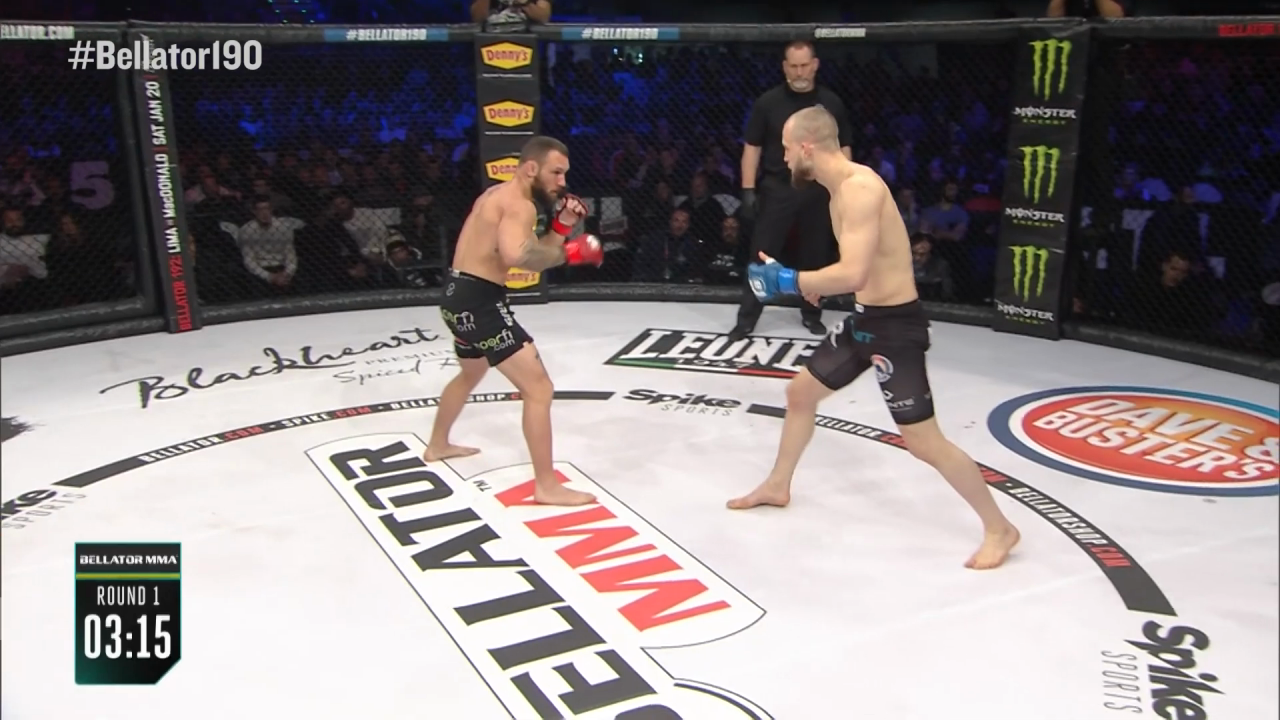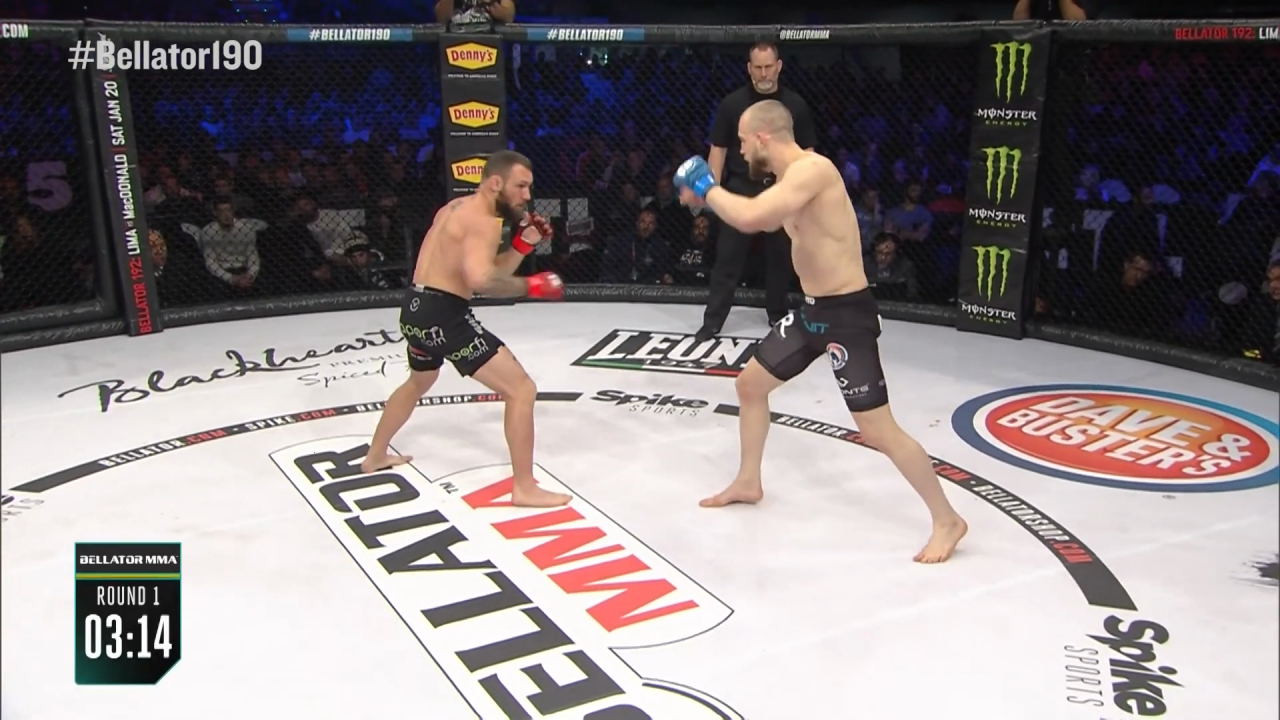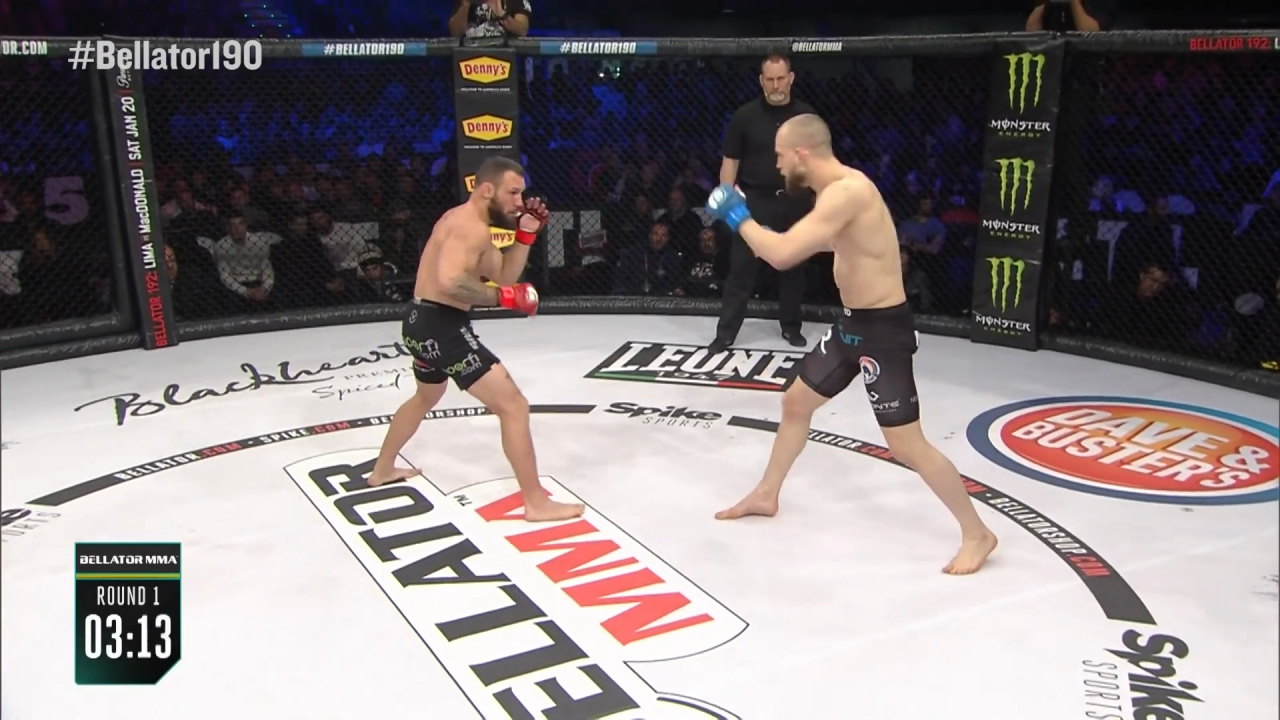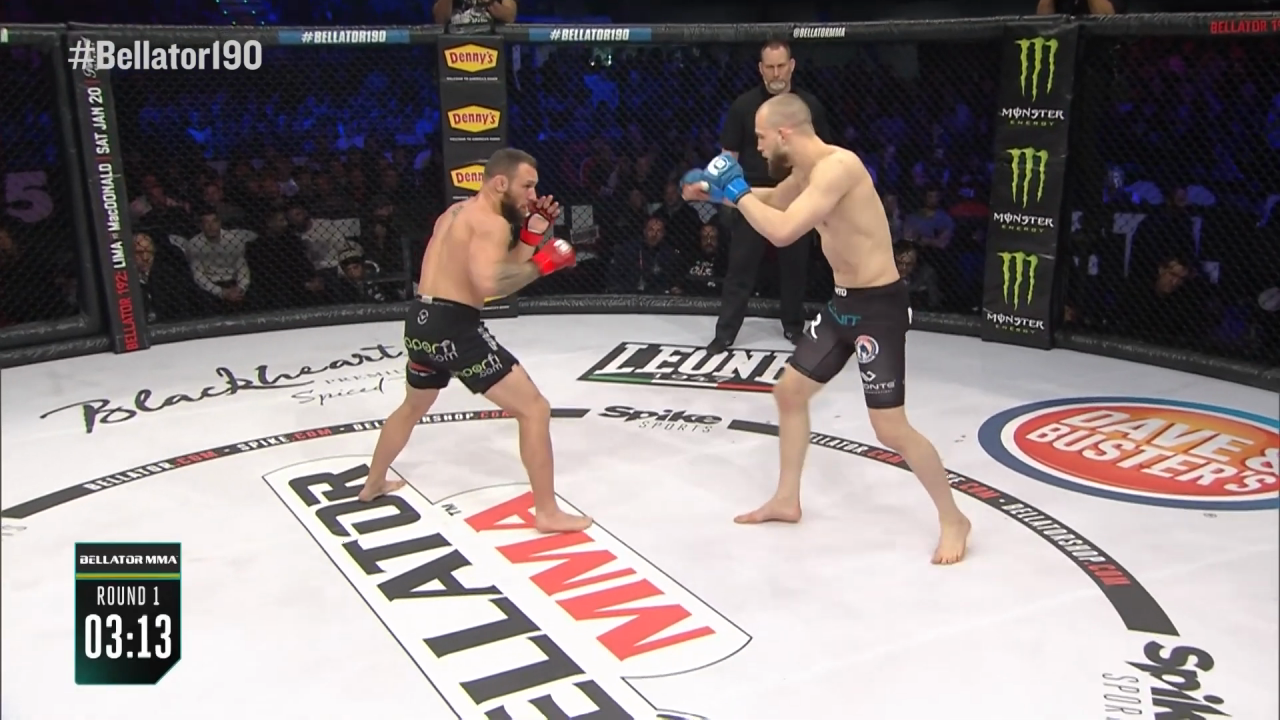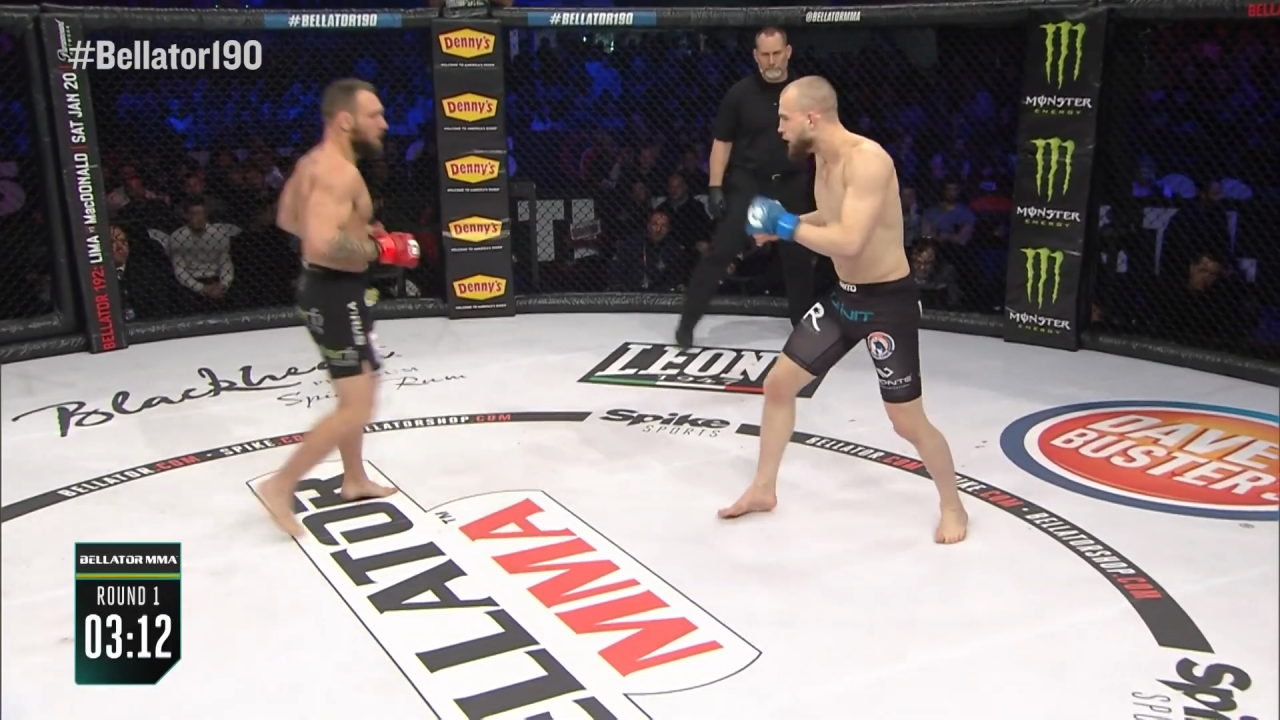
dt=0.7s
person 1, frame 1
left shoulder: (860, 188)
right shoulder: (843, 186)
left elbow: (853, 275)
left wrist: (790, 281)
right wrist: (814, 280)
left hip: (897, 326)
right hip: (864, 320)
left knee: (925, 443)
right knee: (800, 393)
left ankle: (999, 529)
right ankle: (776, 486)
person 1, frame 2
left shoulder: (813, 169)
right shoulder: (791, 177)
left elbow: (752, 216)
right elbow: (759, 219)
left wrist: (709, 188)
right wrist: (707, 193)
left hip: (848, 315)
right hip: (813, 310)
left knee: (878, 431)
right knee: (750, 384)
left ankle: (947, 521)
right ankle: (747, 484)
person 1, frame 3
left shoulder: (847, 192)
right shoulder: (836, 187)
left elbow: (782, 254)
left wrist: (739, 217)
right wrist: (781, 239)
left hip: (884, 329)
right hip: (852, 323)
left knee: (907, 446)
right knee: (795, 404)
left ankle: (977, 535)
right ankle: (765, 496)
person 1, frame 4
left shoulder: (838, 167)
right shoulder: (808, 170)
left elbow: (782, 232)
right elbow: (774, 198)
left wrist: (735, 190)
right wrist: (721, 192)
left hip: (879, 307)
right hip: (842, 302)
left knee: (891, 430)
right knee: (791, 395)
left ankle: (953, 521)
right ankle: (786, 501)
person 1, frame 5
left shoulder: (869, 159)
right shoulder: (825, 158)
left elbow: (848, 241)
left wrist: (787, 226)
right wrist: (778, 223)
left hip: (888, 301)
right hip: (843, 297)
left knee: (908, 423)
right knee: (778, 384)
left ankle: (952, 506)
right ankle: (762, 489)
person 2, frame 1
left shoulder: (501, 195)
right shoulder: (518, 204)
left elbow: (530, 253)
right elbow: (516, 256)
left wrist: (562, 227)
right wrist: (573, 252)
left hip: (461, 296)
right hip: (479, 300)
left knee: (470, 373)
right knee: (539, 389)
left ankle: (438, 445)
right ankle: (547, 486)
person 2, frame 2
left shoulder: (459, 208)
right shoulder: (482, 220)
left elbow: (493, 274)
right elbow: (480, 281)
left wrist: (525, 242)
right wrist: (531, 285)
left hip: (417, 309)
right hip: (445, 316)
left knee: (418, 383)
right knee: (521, 391)
left ankle: (376, 456)
right ankle: (525, 488)
person 2, frame 3
left shoulder: (459, 219)
right shoulder: (471, 228)
left elbow: (504, 275)
right elbow: (449, 283)
left wrist: (526, 234)
right wrist: (505, 297)
left hip: (420, 322)
right hip: (443, 326)
left knee: (425, 398)
right knee: (514, 407)
left ankle: (383, 469)
right ankle: (536, 502)
person 2, frame 4
left shoulder: (456, 212)
right shoulder: (489, 223)
left elbow: (498, 278)
right elbow: (490, 282)
left wrist: (532, 233)
right wrist: (542, 262)
left hip: (420, 322)
right hip: (454, 328)
left knee: (414, 407)
right knee: (534, 411)
left ankle: (374, 482)
right ankle: (546, 511)
person 2, frame 5
left shoulder: (314, 163)
right shoulder: (338, 173)
left elbow: (287, 219)
right elbow: (322, 245)
right wrist: (383, 250)
left hip: (328, 291)
right hip: (336, 296)
left knee: (352, 395)
right knee: (356, 411)
left ankle: (355, 480)
right ankle: (281, 485)
person 3, frame 1
left shoulder: (831, 103)
right shoulder: (768, 101)
left elbow: (843, 149)
right elbow: (752, 147)
right wrist: (748, 189)
left hip: (818, 189)
right hip: (777, 187)
left knee: (815, 255)
right knee: (762, 255)
left ankle: (811, 314)
right ankle: (746, 319)
person 3, frame 2
left shoulder: (796, 105)
right shoulder: (733, 103)
left elbow: (806, 151)
right elbow: (718, 149)
right hip: (741, 189)
left knee: (781, 257)
right knee: (728, 257)
left ankle: (778, 315)
right ankle: (713, 320)
person 3, frame 3
left shoulder: (807, 116)
right shoulder: (745, 115)
right elbow: (729, 160)
left hip: (793, 202)
right hip: (753, 200)
left knee: (792, 268)
right knee: (741, 269)
left ankle: (791, 327)
right ankle: (726, 332)
person 3, frame 4
left shoulder: (809, 105)
right shoulder: (744, 104)
right elbow: (729, 152)
left knee: (795, 265)
right knee: (741, 265)
left ankle: (793, 326)
right ankle: (725, 331)
person 3, frame 5
right shoulder: (740, 94)
right elbow: (722, 143)
right wrist: (715, 188)
left hip: (792, 186)
right hip: (746, 185)
left knee: (799, 259)
right knee: (721, 251)
right ankle: (688, 319)
